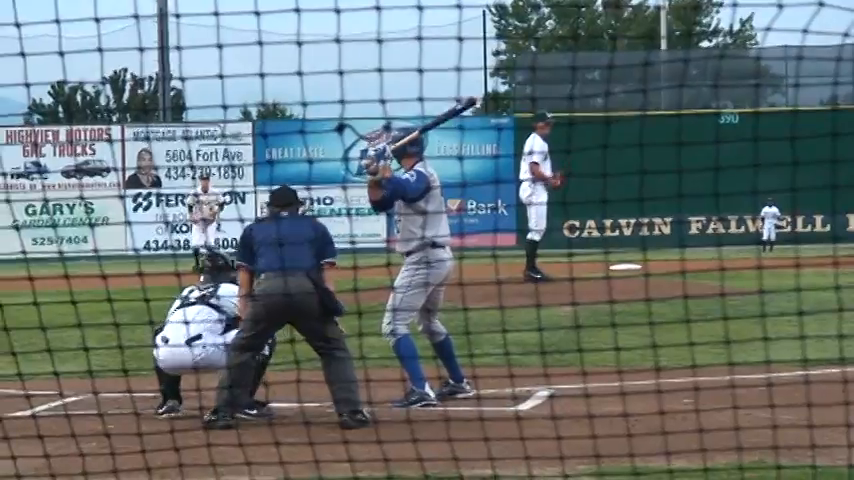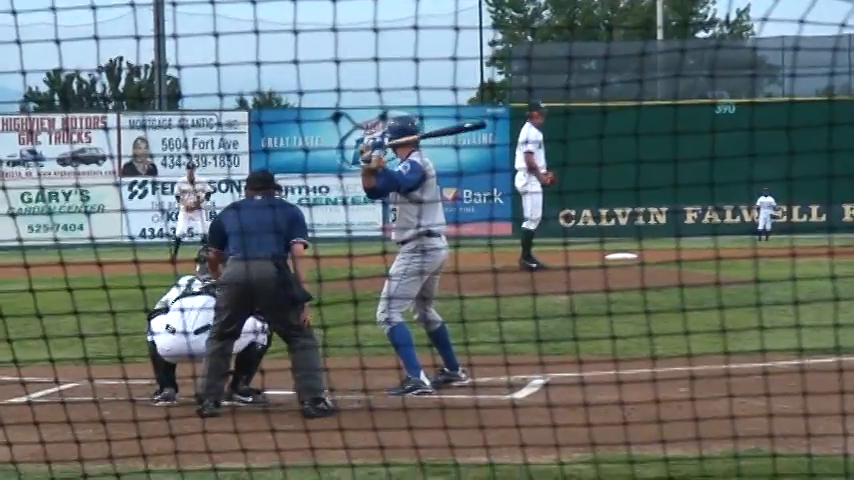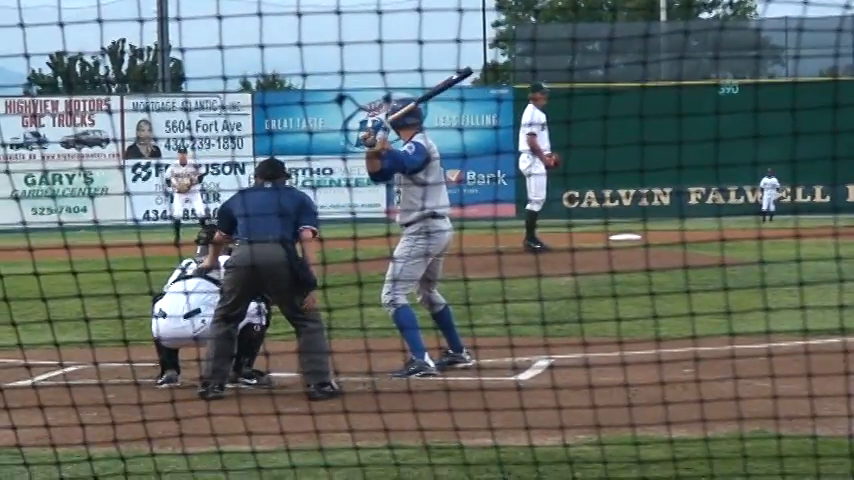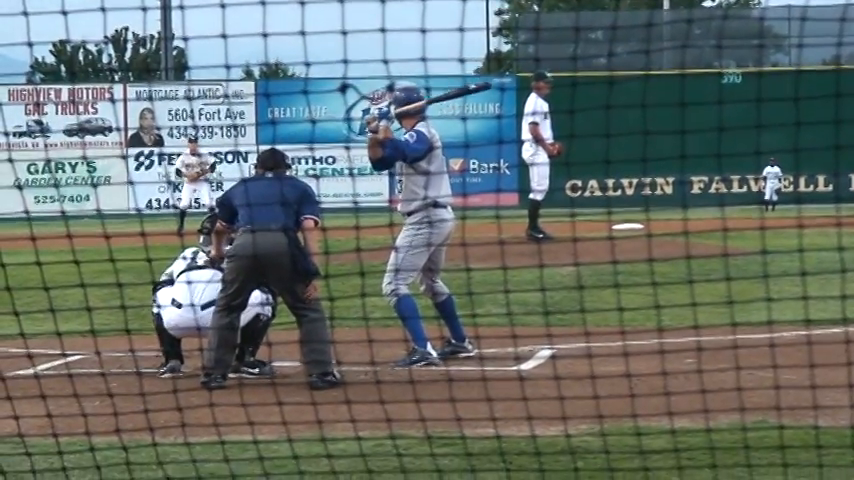
dt=0.4s
person 1, frame 1
left shoulder: (420, 174)
right shoulder: (411, 177)
left elbow: (400, 190)
right elbow: (379, 204)
left wrist: (382, 166)
right wrist: (373, 176)
left hip: (424, 260)
right hip: (436, 258)
left knee: (394, 325)
right knee: (429, 321)
left ankle: (421, 390)
right ankle: (458, 382)
person 1, frame 2
left shoulder: (415, 164)
right shoulder: (408, 166)
left elbow: (394, 183)
right elbow: (373, 191)
left wrist: (378, 157)
right wrist: (368, 165)
left hip: (419, 249)
right hip: (431, 247)
left knee: (388, 313)
right knee: (425, 310)
left ankle: (416, 378)
right ankle: (454, 370)
person 1, frame 3
left shoulder: (419, 145)
right shoulder: (412, 148)
left elbow: (401, 164)
right elbow: (378, 174)
left wrist: (381, 139)
right wrist: (372, 148)
left hip: (423, 231)
right hip: (435, 229)
left knee: (393, 295)
right knee: (428, 292)
left ankle: (421, 360)
right ankle: (458, 352)
person 1, frame 4
left shoulder: (422, 134)
right shoulder: (413, 137)
left elbow: (401, 152)
right elbow: (379, 162)
left wrist: (384, 127)
right wrist: (374, 135)
left hip: (425, 220)
right hip: (437, 218)
left knee: (394, 285)
right knee: (431, 281)
left ankle: (423, 350)
right ankle: (460, 342)
person 2, frame 1
left shoulder: (253, 230)
right shoulder: (316, 227)
left elbow: (245, 280)
right elbow: (325, 274)
left wrist: (245, 321)
right wrist: (332, 310)
left hip: (267, 292)
right hip: (308, 291)
left knee: (241, 349)
right knee: (335, 350)
left ankle: (224, 412)
right ankle: (351, 412)
person 2, frame 2
left shoulder: (228, 213)
right shoulder: (289, 210)
left elbow: (214, 258)
right elbow: (298, 254)
left wrist: (219, 278)
right wrist: (301, 297)
left hip: (235, 275)
right hip: (274, 277)
left knee: (219, 339)
right knee: (302, 337)
left ankle: (208, 401)
right ankle: (313, 400)
person 2, frame 3
left shoulder: (238, 199)
right shoulder: (299, 198)
left elbow: (219, 239)
right elbow: (307, 239)
left wrist: (211, 261)
right wrist: (310, 282)
left hip: (242, 258)
right hip: (281, 258)
left knee: (224, 320)
right knee: (308, 320)
left ankle: (212, 383)
right ankle: (319, 383)
person 2, frame 4
left shoulder: (238, 189)
right shoulder: (300, 187)
left elbow: (220, 228)
right elbow: (309, 227)
left wrist: (217, 251)
right wrist: (312, 272)
left hip: (244, 246)
right hip: (283, 246)
left knee: (226, 308)
right knee: (309, 309)
left ankle: (214, 373)
right ankle: (321, 373)
person 3, frame 1
left shoulder: (535, 140)
right shoulder: (537, 142)
right elbow: (534, 170)
left wrist: (551, 179)
right wrist: (551, 181)
left hip: (534, 188)
right hip: (535, 189)
left knee: (537, 229)
right knee: (537, 229)
left ankle: (531, 268)
right ankle: (529, 269)
person 3, frame 2
left shoulder: (531, 130)
right shoulder: (531, 131)
right elbow: (529, 159)
left wrist: (543, 174)
right wrist: (541, 177)
left hip: (531, 178)
right hip: (530, 178)
left knee: (532, 218)
right knee: (532, 218)
left ankle: (527, 256)
right ankle: (525, 258)
person 3, frame 3
left shoulder: (536, 112)
right shoulder: (533, 112)
right elbow: (531, 141)
left wrist: (547, 156)
right wrist: (544, 159)
left hip: (536, 160)
right hip: (534, 160)
left knee: (537, 199)
right knee: (536, 199)
left ankle: (531, 237)
right ankle: (529, 239)
person 3, frame 4
left shoulder: (540, 101)
right shoulder: (535, 101)
right elbow: (534, 130)
left wrist: (550, 144)
right wrist: (547, 148)
left hip: (540, 149)
right hip: (537, 149)
left knee: (540, 189)
right knee: (539, 189)
left ankle: (534, 227)
right ankle: (532, 228)
person 4, frame 1
left shoulder: (187, 292)
right shoulder: (233, 291)
left hip: (167, 358)
right hip: (205, 352)
left knee: (160, 336)
left ankle: (169, 401)
person 4, frame 2
left shoulder: (183, 282)
left elbow: (160, 309)
left hip: (168, 347)
left knee: (155, 321)
right knee: (261, 326)
left ankle: (166, 389)
right ankle: (239, 389)
person 4, frame 3
left shoulder: (184, 264)
right shoulder: (228, 262)
left elbow: (167, 295)
left hip: (164, 332)
right hip: (201, 328)
left knee: (159, 303)
right knee: (258, 307)
left ankle: (168, 371)
right ankle: (242, 372)
person 4, frame 4
left shoulder: (187, 254)
left elbow: (164, 281)
left hip: (174, 322)
right hip: (214, 319)
left knee: (160, 294)
right knee: (265, 298)
left ankle: (171, 361)
right ankle: (245, 361)
